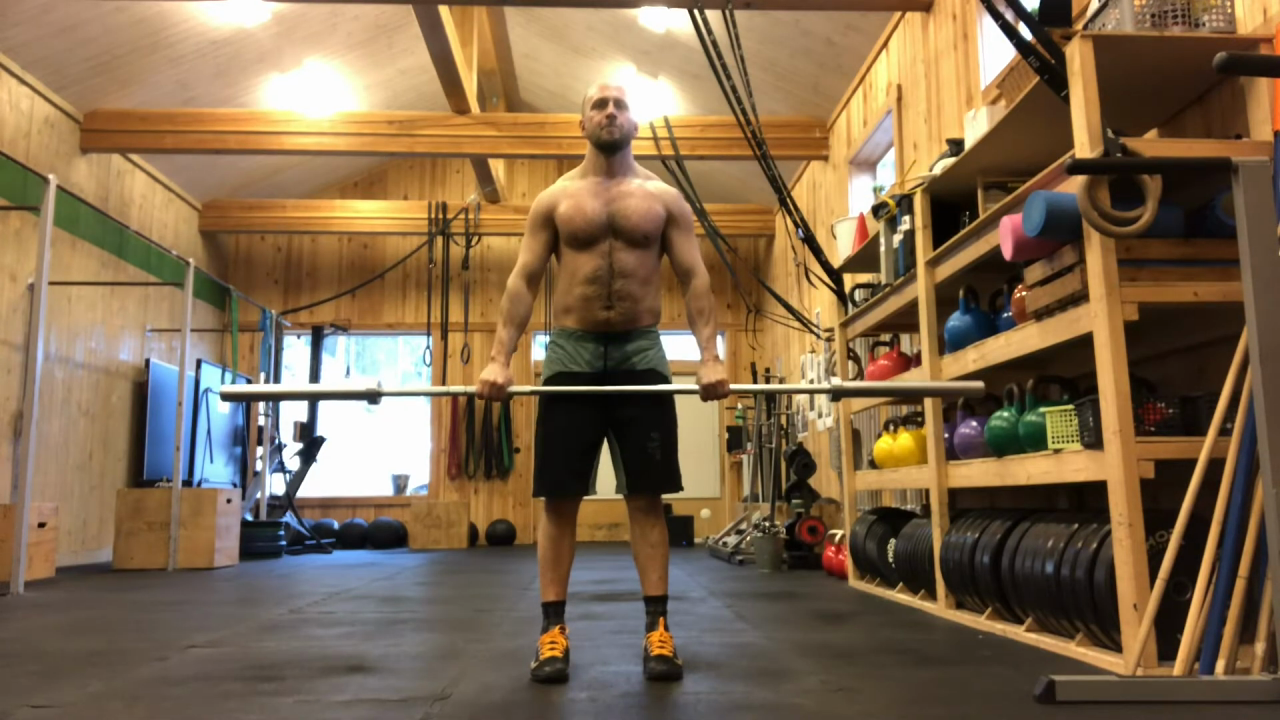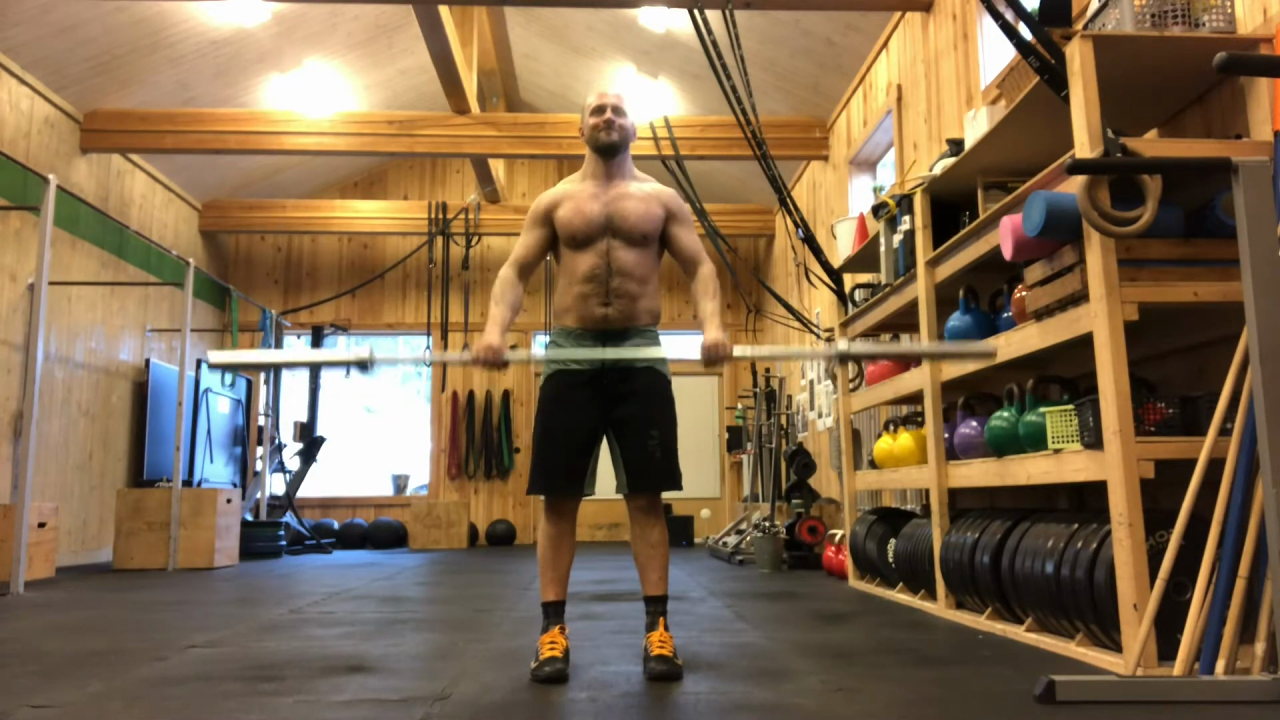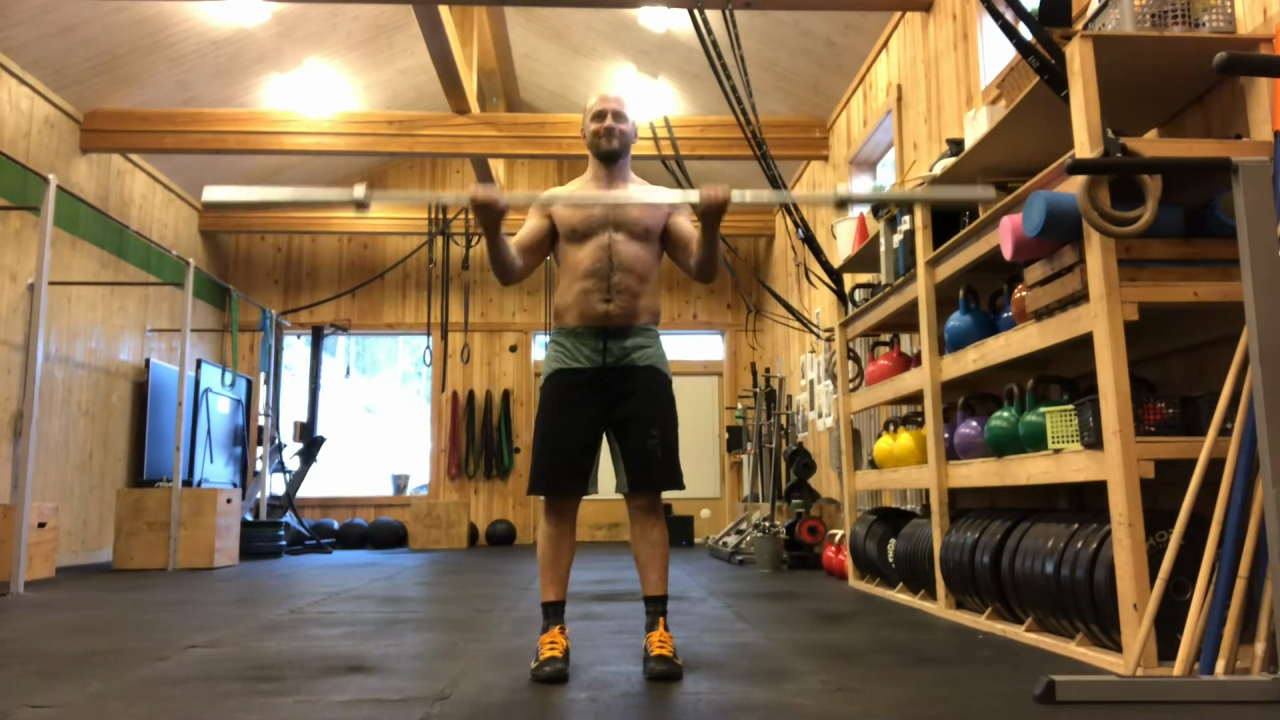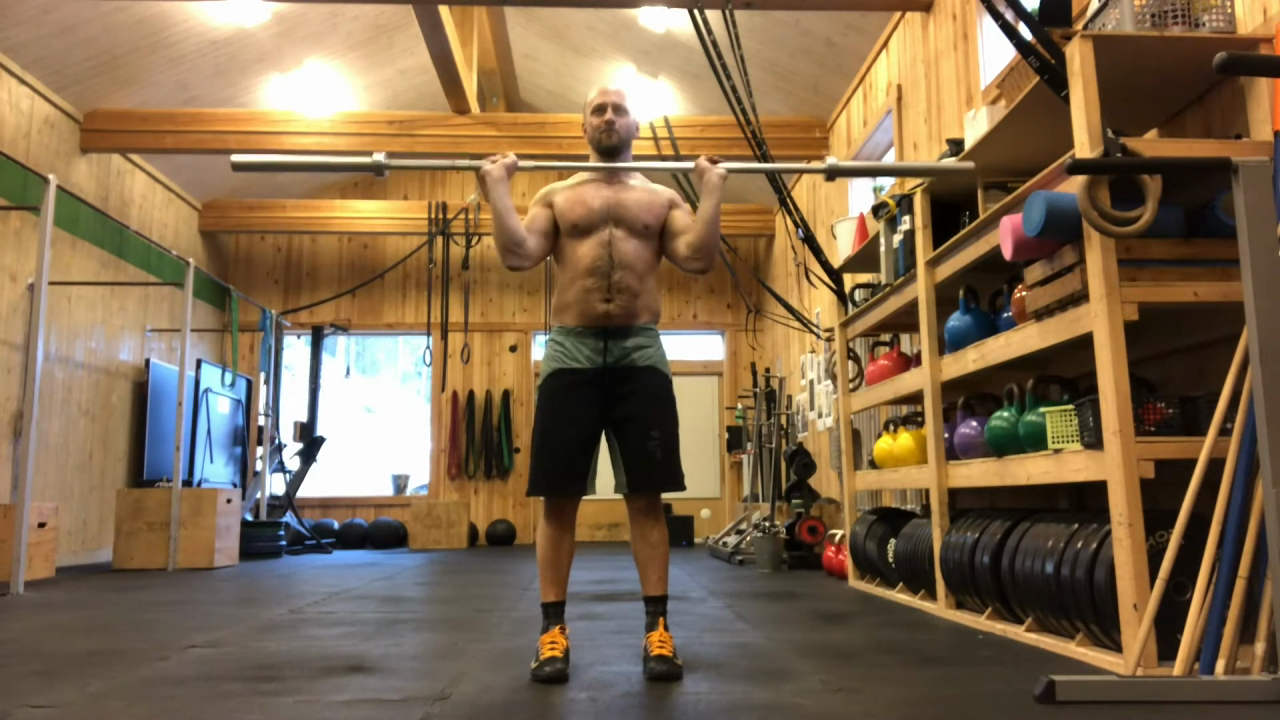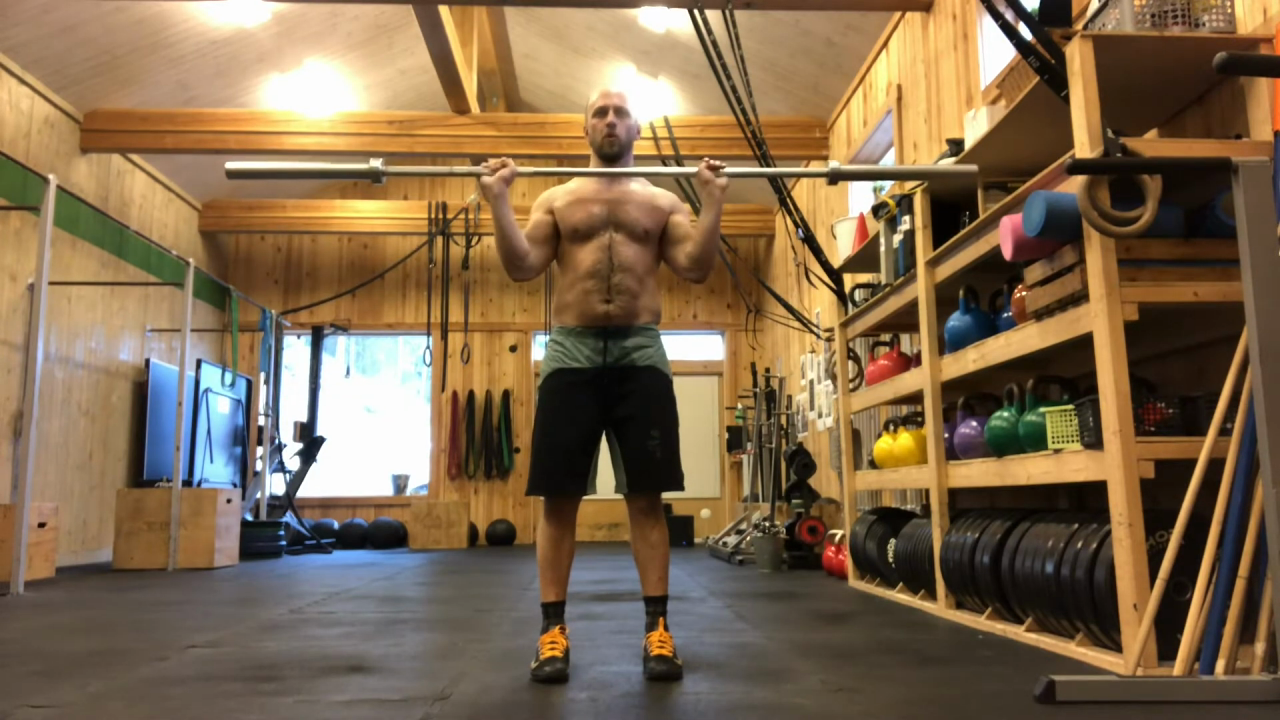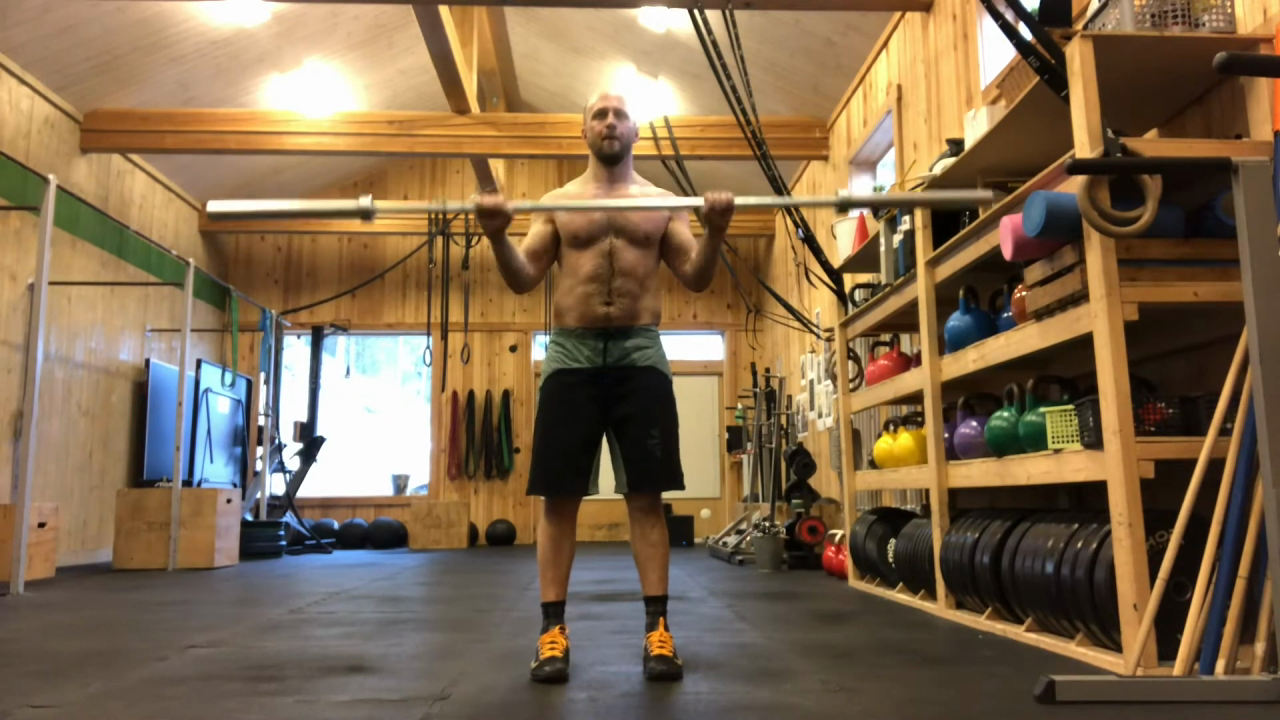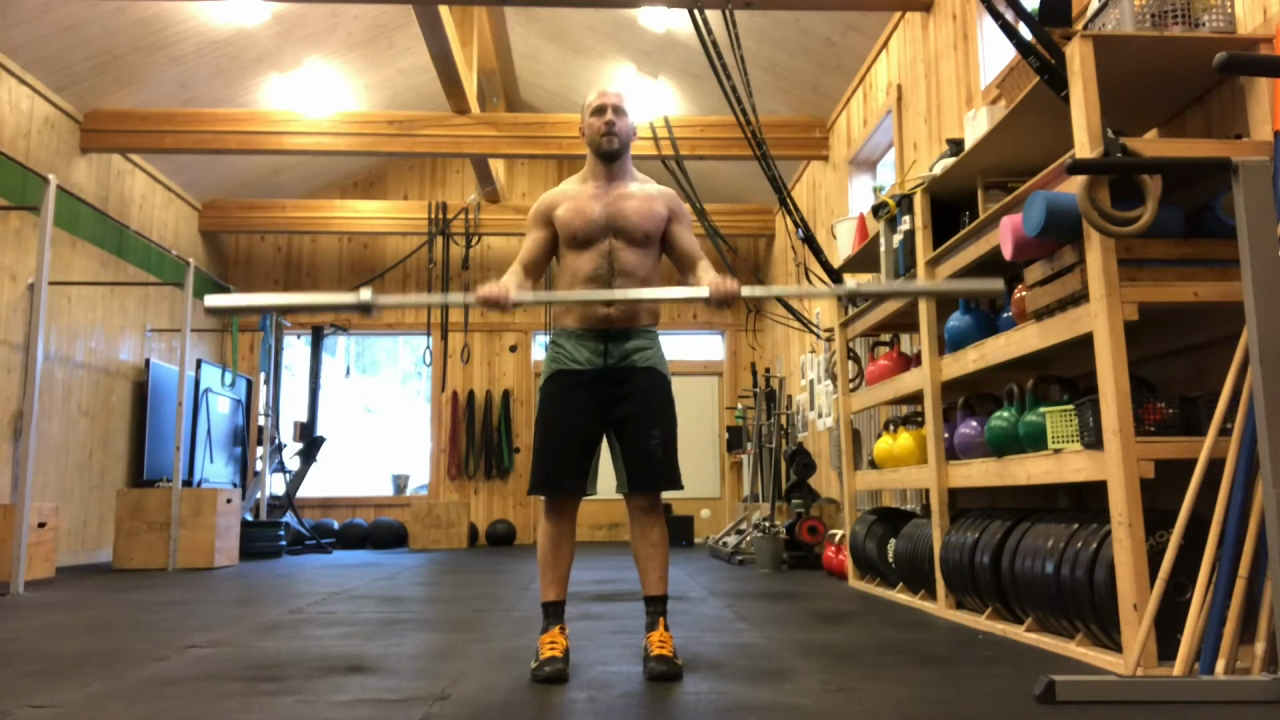
dt=0.3s
person 1, frame 1
left shoulder: (665, 198)
right shoulder: (554, 199)
left elbow: (694, 279)
right elbow: (523, 280)
left wrist: (710, 357)
right wrist: (500, 357)
left hip: (641, 356)
right hip: (571, 356)
left knee: (646, 497)
right knee: (559, 498)
left ankle: (657, 629)
right ankle: (553, 630)
person 1, frame 2
left shoulder: (662, 199)
right shoulder: (554, 201)
left elbow: (700, 266)
right elbow: (515, 270)
left wrist: (712, 323)
right wrist: (493, 331)
left hip: (640, 355)
right hip: (570, 354)
left knee: (646, 495)
right knee: (559, 495)
left ankle: (657, 628)
right ankle: (553, 630)
person 1, frame 3
left shoulder: (662, 201)
right shoulder: (554, 201)
left elbow: (702, 269)
right elbow: (511, 268)
left wrist: (712, 221)
right wrist: (490, 224)
left hip: (640, 353)
right hip: (572, 353)
left knee: (646, 495)
right knee: (559, 496)
left ankle: (657, 627)
right ankle: (553, 629)
person 1, frame 4
left shoulder: (663, 197)
right shoulder: (555, 194)
left elbow: (699, 259)
right elbow: (516, 255)
left wrist: (712, 191)
right wrist: (496, 188)
left hip: (640, 353)
right hip: (571, 353)
left knee: (646, 496)
right knee: (559, 497)
left ankle: (657, 628)
right ankle: (554, 630)
person 1, frame 5
left shoulder: (664, 200)
right shoulder: (556, 198)
left elbow: (696, 267)
right elbow: (521, 266)
left wrist: (712, 198)
right wrist: (498, 198)
left hip: (640, 354)
right hip: (571, 354)
left knee: (647, 495)
right knee: (559, 496)
left ankle: (657, 628)
right ankle: (553, 629)
person 1, frame 6
left shoulder: (664, 203)
right shoulder: (556, 203)
left elbow: (695, 275)
right elbow: (523, 276)
left wrist: (714, 232)
right wrist: (497, 235)
left hip: (640, 355)
right hip: (571, 355)
left knee: (646, 495)
right knee: (560, 495)
left ankle: (657, 628)
right ankle: (553, 630)
person 1, frame 7
left shoulder: (663, 200)
right shoulder: (554, 202)
left elbow: (693, 263)
right elbow: (527, 271)
left wrist: (716, 282)
right wrist: (503, 288)
left hip: (639, 355)
right hip: (570, 356)
left knee: (646, 496)
right knee: (559, 497)
left ankle: (657, 628)
right ankle: (552, 630)
